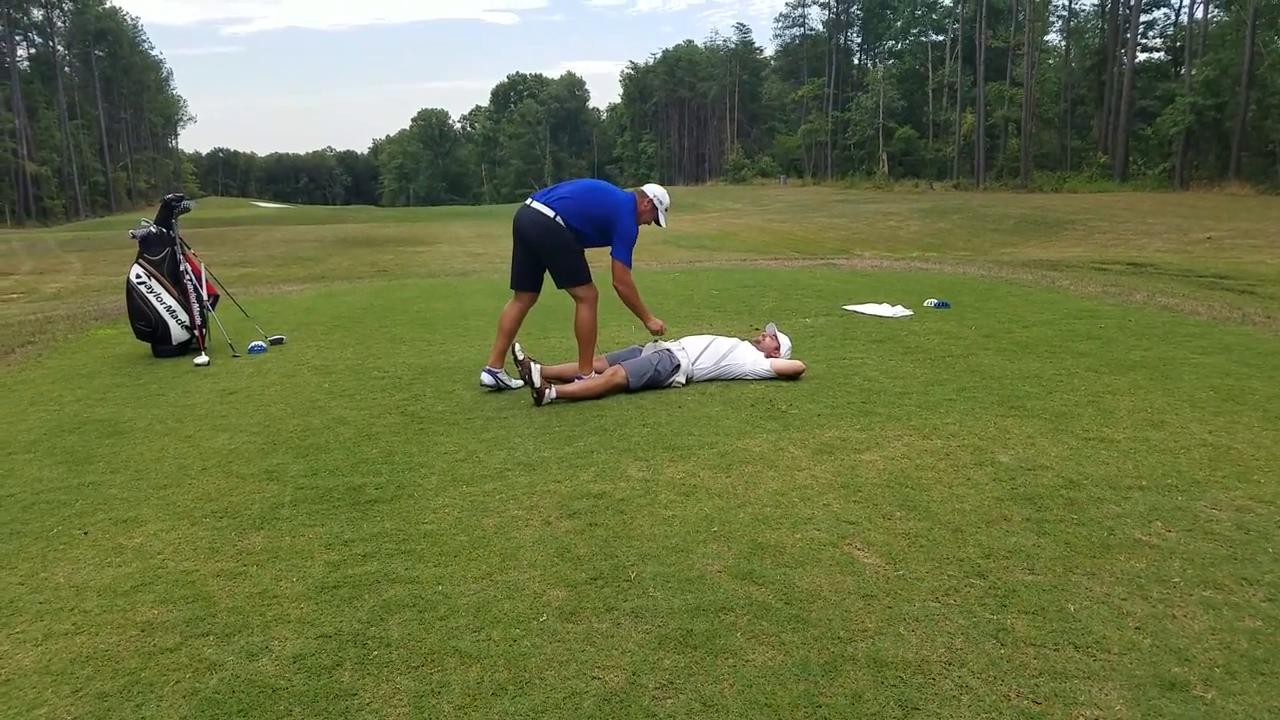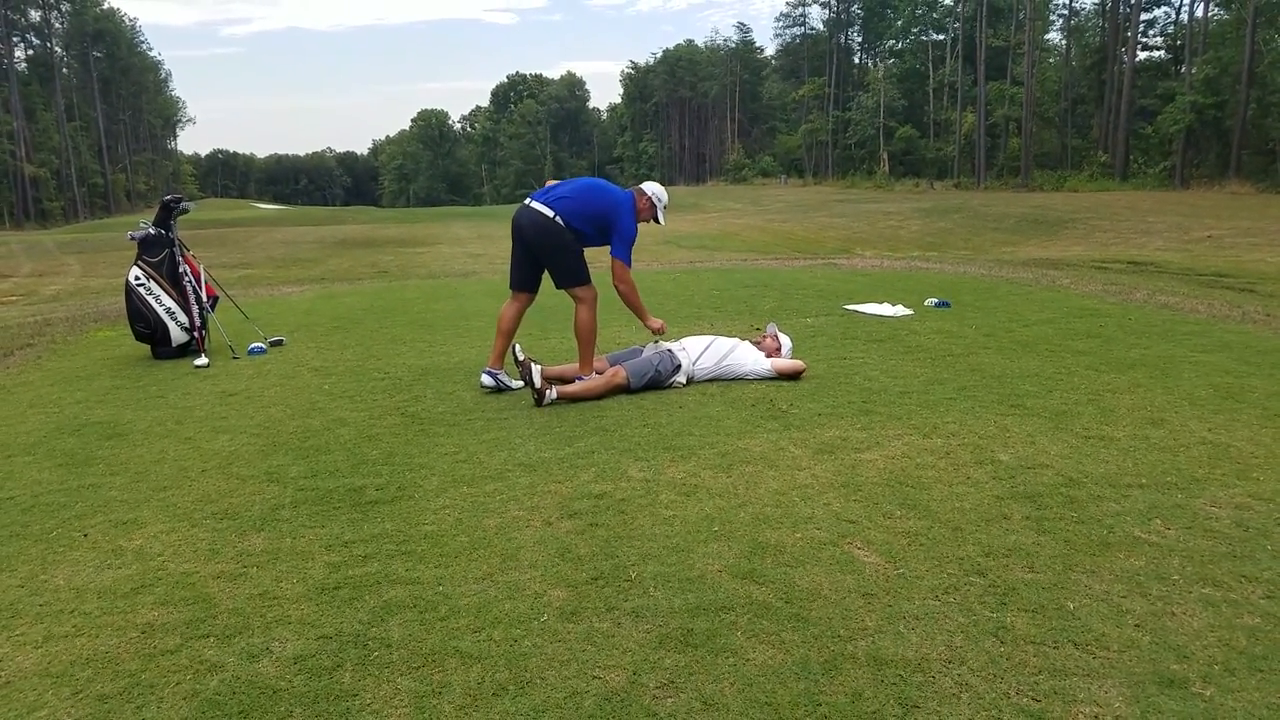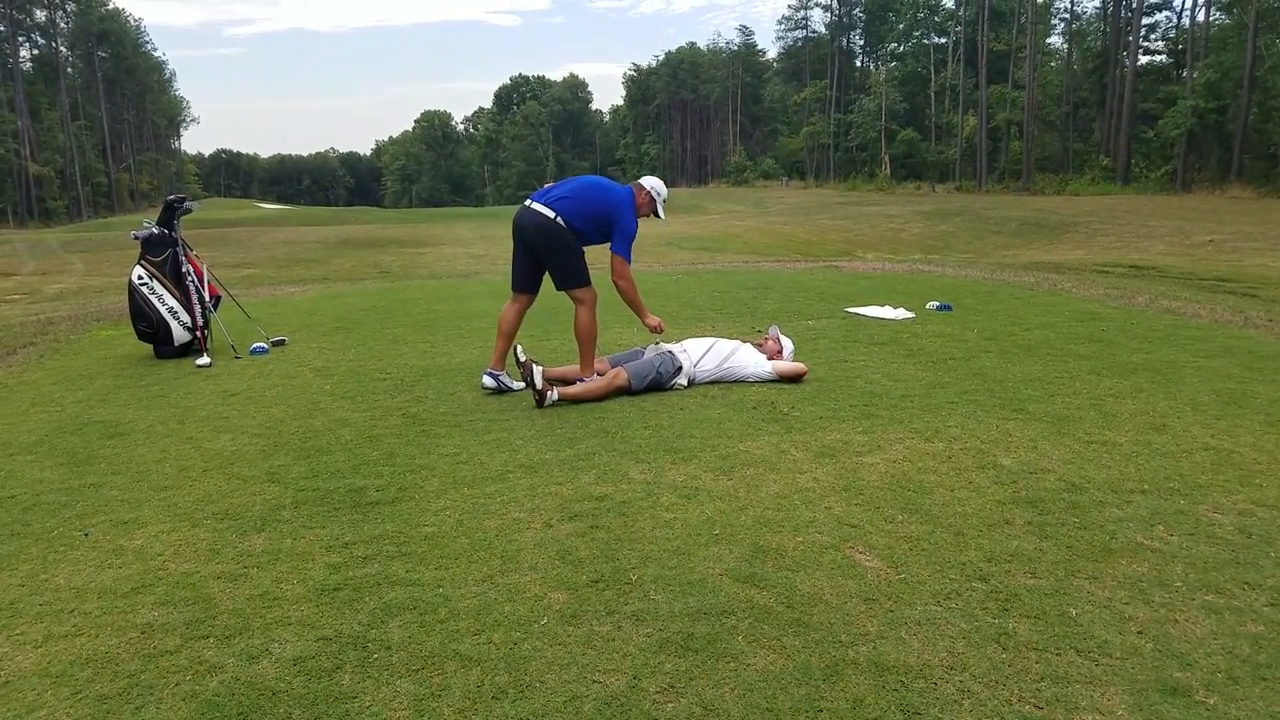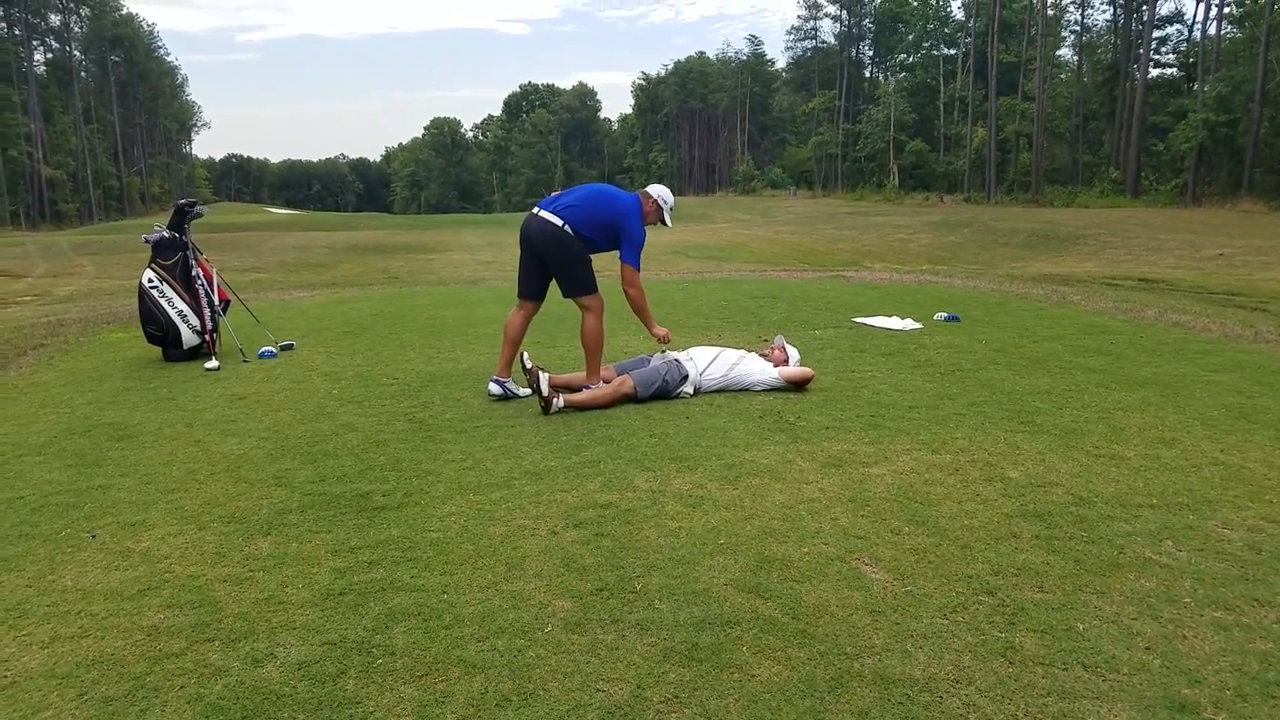
dt=0.4s
person 1, frame 1
left shoulder: (755, 362)
right shoulder: (741, 346)
left elbow: (798, 367)
left wrist: (783, 369)
left hip: (677, 364)
right hip: (670, 348)
left knee: (614, 376)
right knee: (599, 363)
left ankle: (550, 392)
right ankle: (539, 370)
person 1, frame 2
left shoulder: (756, 362)
right shoulder: (742, 346)
left elbow: (799, 366)
left wrist: (786, 372)
left hip: (677, 364)
right hip: (670, 348)
left knee: (615, 377)
right knee: (599, 364)
left ankle: (550, 393)
right ankle: (539, 371)
person 1, frame 3
left shoulder: (758, 365)
right shoulder: (743, 349)
left elbow: (801, 369)
left wrist: (787, 375)
left hip: (678, 366)
right hip: (671, 349)
left knee: (616, 378)
right knee: (600, 365)
left ankle: (551, 394)
right ankle: (541, 372)
person 1, frame 4
left shoulder: (764, 373)
right shoulder: (749, 357)
left elbow: (807, 373)
left wrist: (794, 386)
left hip: (684, 374)
right hip: (677, 358)
left knee: (621, 386)
right knee: (606, 373)
left ankle: (558, 400)
right ankle: (546, 379)
person 2, frame 1
left shoulder: (613, 197)
right shoulder: (625, 215)
right elbow: (621, 283)
right wrist: (648, 319)
left hip: (526, 215)
right hip: (548, 225)
left knee: (523, 298)
right knee: (586, 297)
left ankle: (493, 369)
right ankle: (584, 376)
person 2, frame 2
left shoulder: (608, 193)
right shoulder: (624, 214)
left elbow: (551, 185)
right elbow: (621, 282)
right wrist: (648, 319)
left hip: (525, 215)
right hip: (548, 226)
left knee: (520, 299)
right knee: (585, 298)
left ankle: (494, 371)
right ankle: (585, 377)
person 2, frame 3
left shoulder: (607, 190)
right shoulder: (624, 210)
left elbow: (549, 187)
right elbow: (620, 278)
right wrist: (646, 316)
left hip: (525, 215)
right hip: (549, 227)
left knee: (520, 299)
right knee: (585, 299)
left ankle: (495, 372)
right ankle: (586, 378)
person 2, frame 4
left shoulder: (614, 198)
right shoulder: (631, 218)
left elbow: (556, 196)
right elbow: (630, 286)
right wrist: (653, 327)
left hip: (533, 223)
right hip: (557, 234)
left knee: (526, 307)
right knee: (592, 307)
left ankle: (501, 379)
right ankle: (592, 386)
